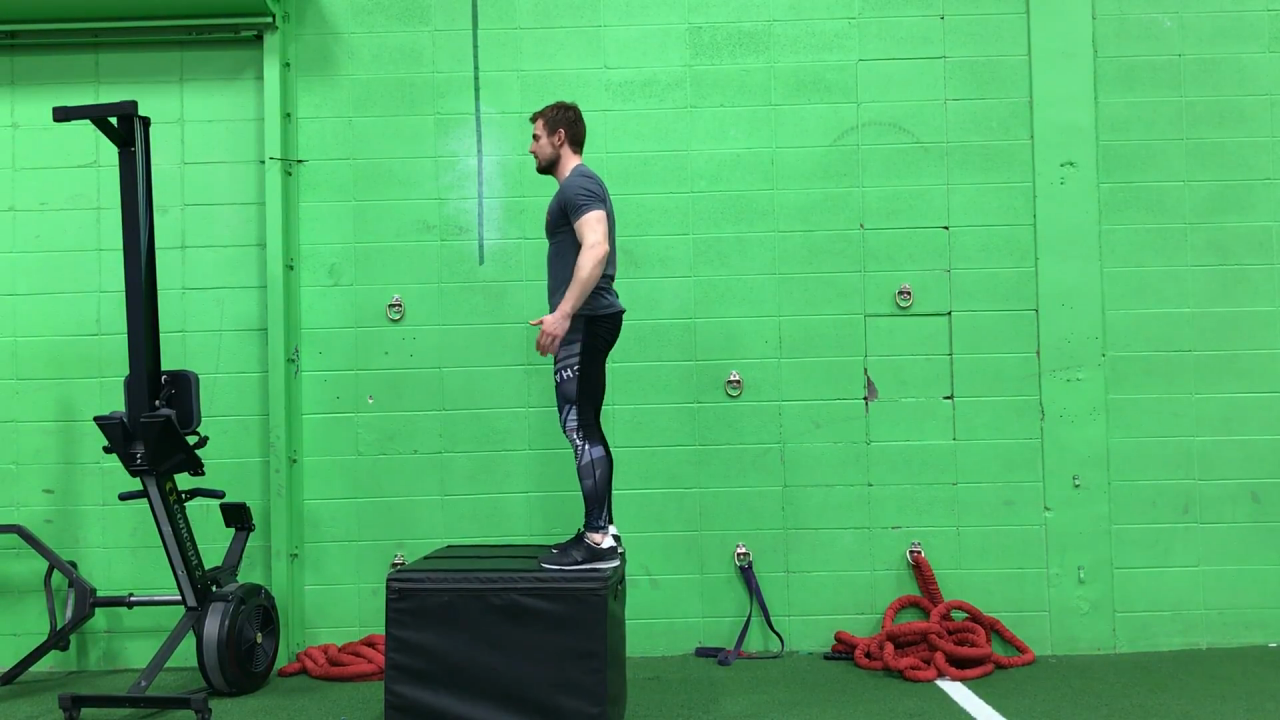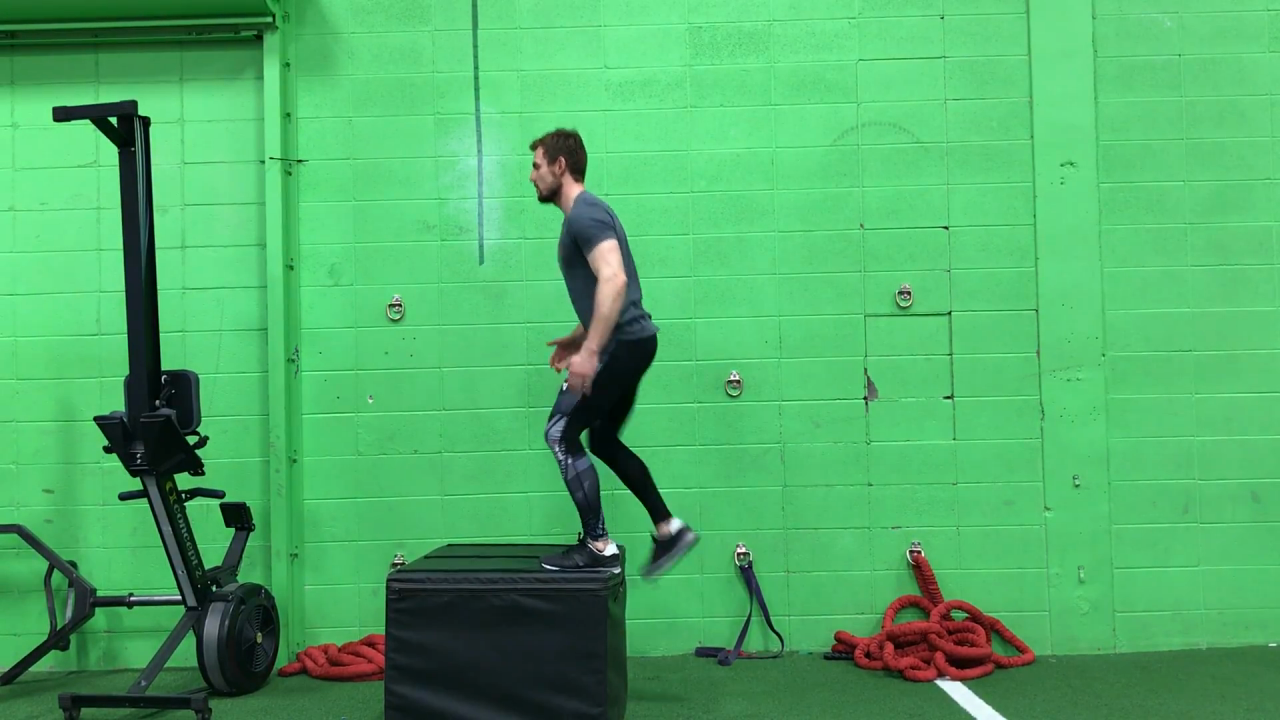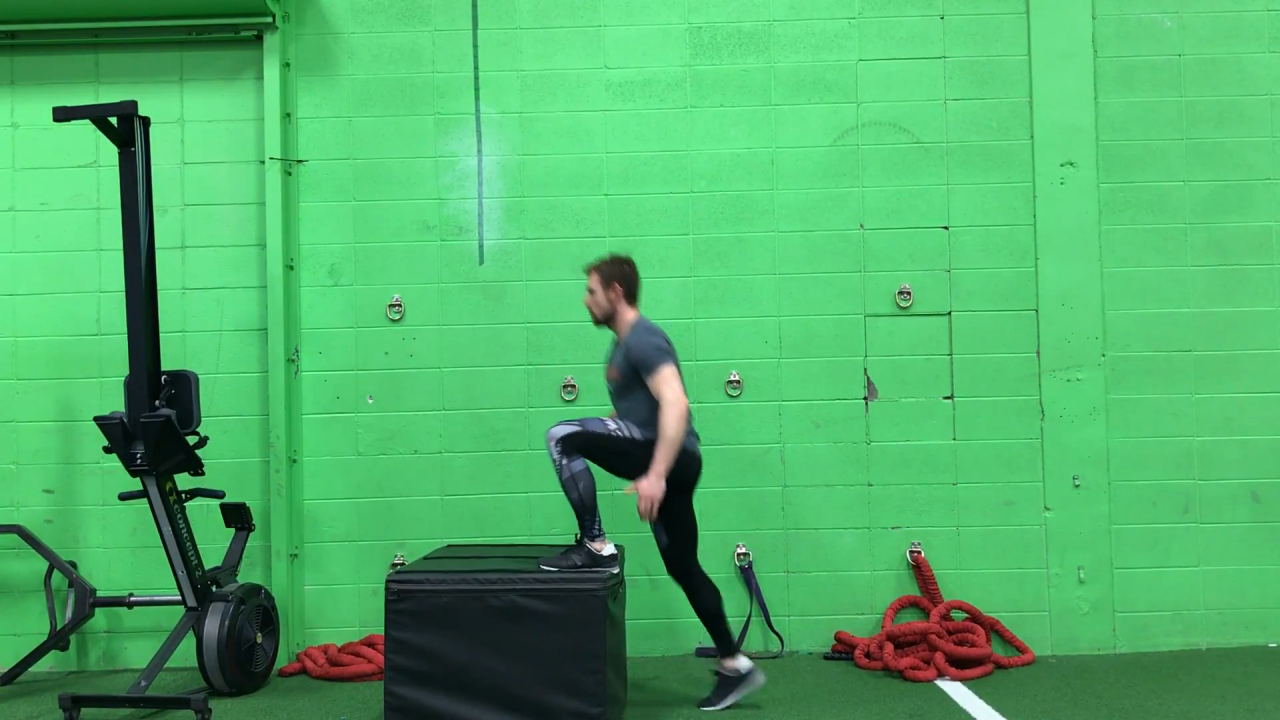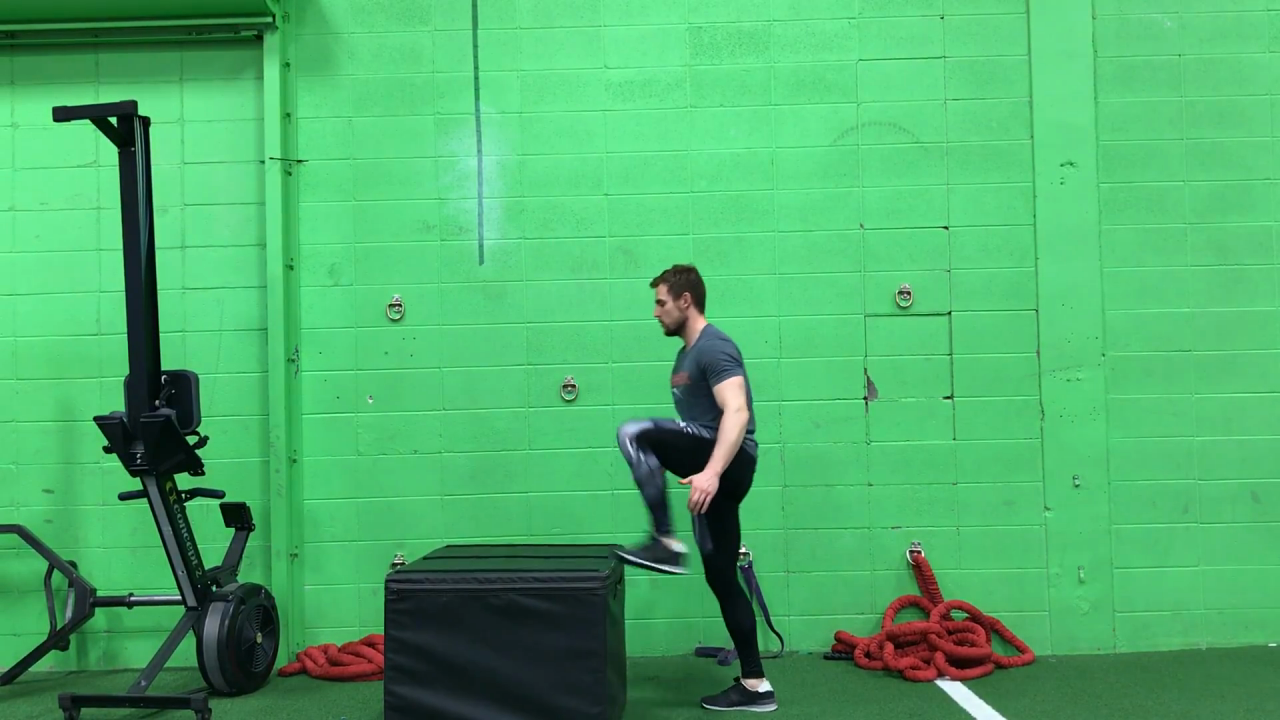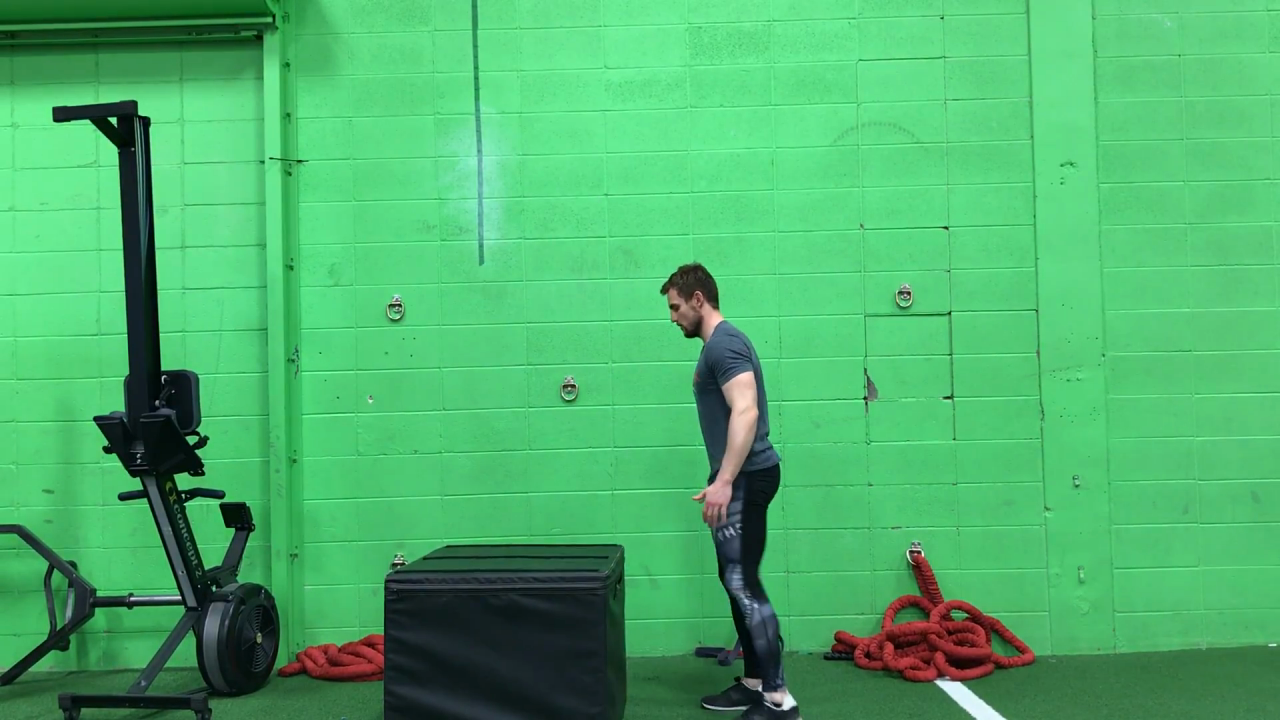
dt=0.4s
person 1, frame 1
left shoulder: (577, 184)
right shoulder: (581, 187)
left elbow: (596, 250)
left wrist: (562, 314)
left hip: (585, 321)
right hip: (588, 319)
left knee: (579, 427)
right knee: (585, 428)
left ankle: (599, 540)
right ankle: (602, 531)
person 1, frame 2
left shoulder: (584, 214)
right shoulder: (584, 214)
left elbow: (614, 281)
left wrist: (589, 352)
right wrist: (578, 338)
left hip: (621, 344)
right hip: (631, 341)
left knee: (561, 434)
right knee: (603, 440)
left ankle: (598, 546)
right ankle: (668, 528)
person 1, frame 3
left shoulder: (642, 340)
right shoulder: (625, 342)
left elbow: (675, 405)
left wrist: (655, 475)
left hip: (665, 457)
right hip: (675, 461)
left knee: (561, 439)
right knee: (683, 568)
left ankle: (595, 548)
right ankle: (735, 665)
person 1, frame 4
left shoulder: (713, 347)
right shoulder: (688, 353)
left elbow: (737, 412)
left wrist: (710, 472)
right wrist: (663, 460)
left hip: (723, 465)
right hip: (715, 469)
left knee: (634, 433)
right knee: (721, 578)
left ankle: (666, 543)
right ankle: (755, 685)
person 1, frame 5
left shoulder: (725, 343)
right shoulder: (717, 346)
left elbow: (747, 413)
left wrist: (724, 481)
right wrist: (720, 482)
left hip: (746, 477)
right hip: (741, 477)
left knee: (742, 584)
right knee: (740, 581)
